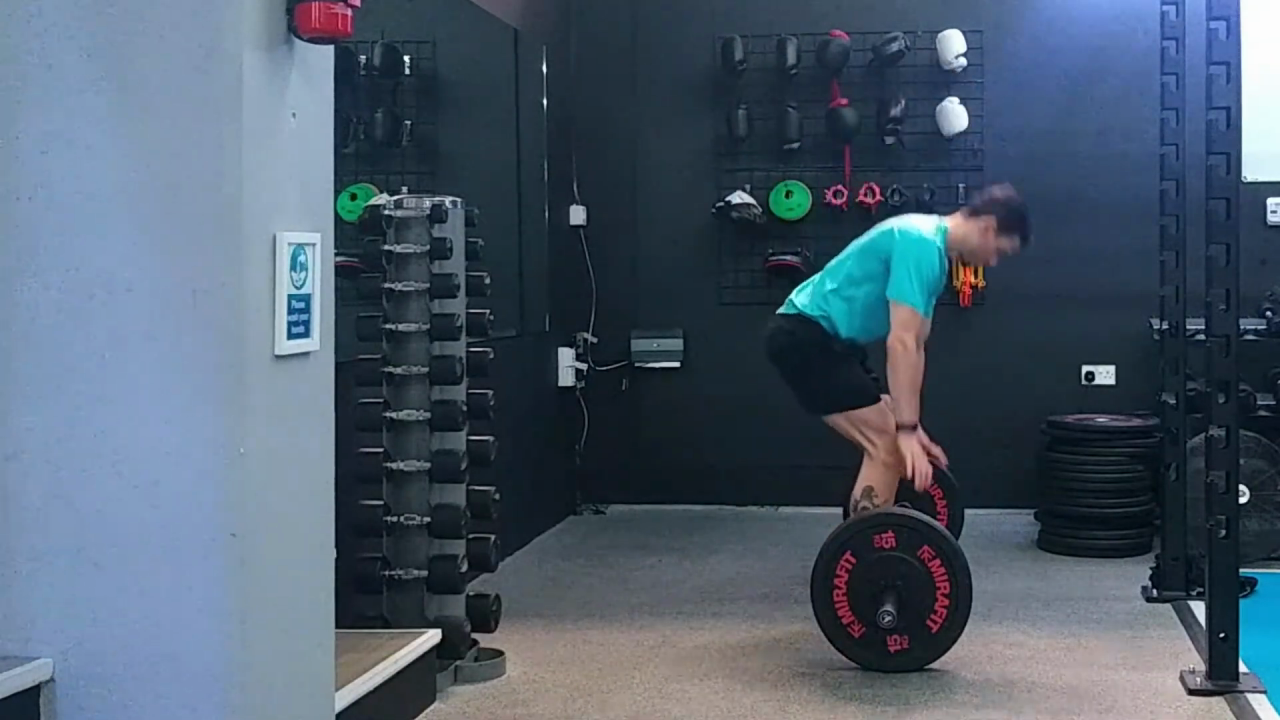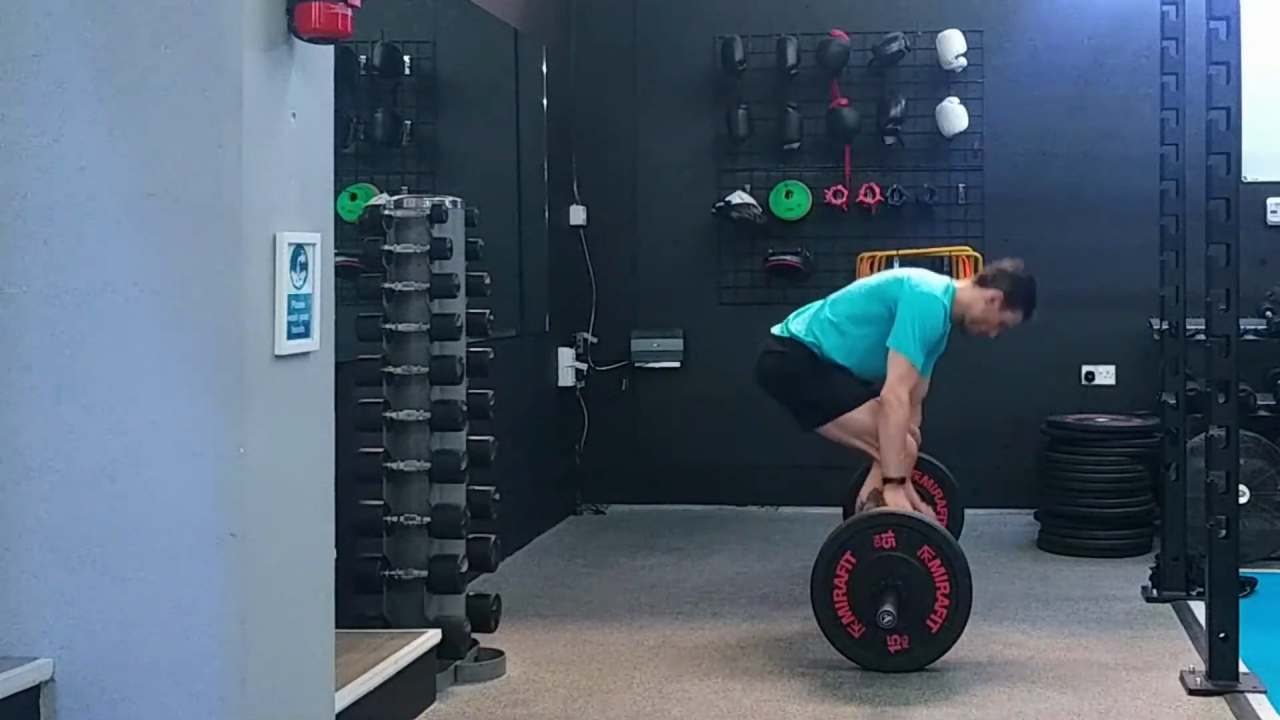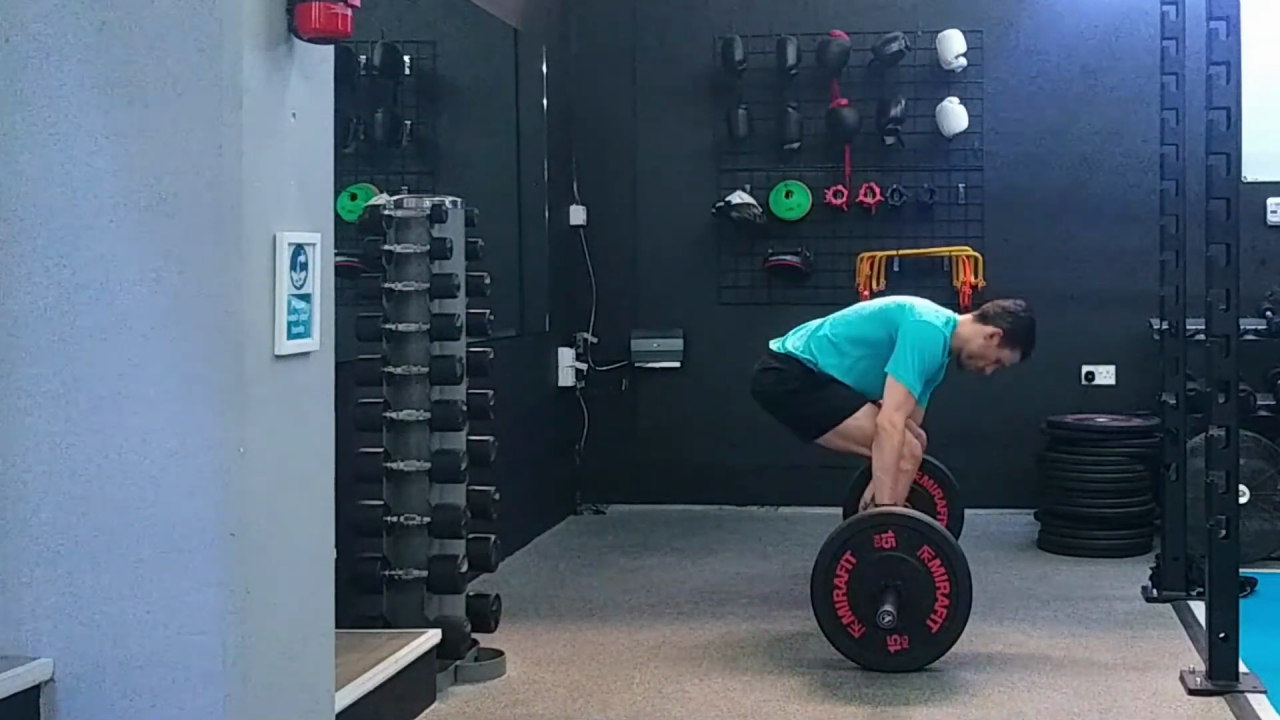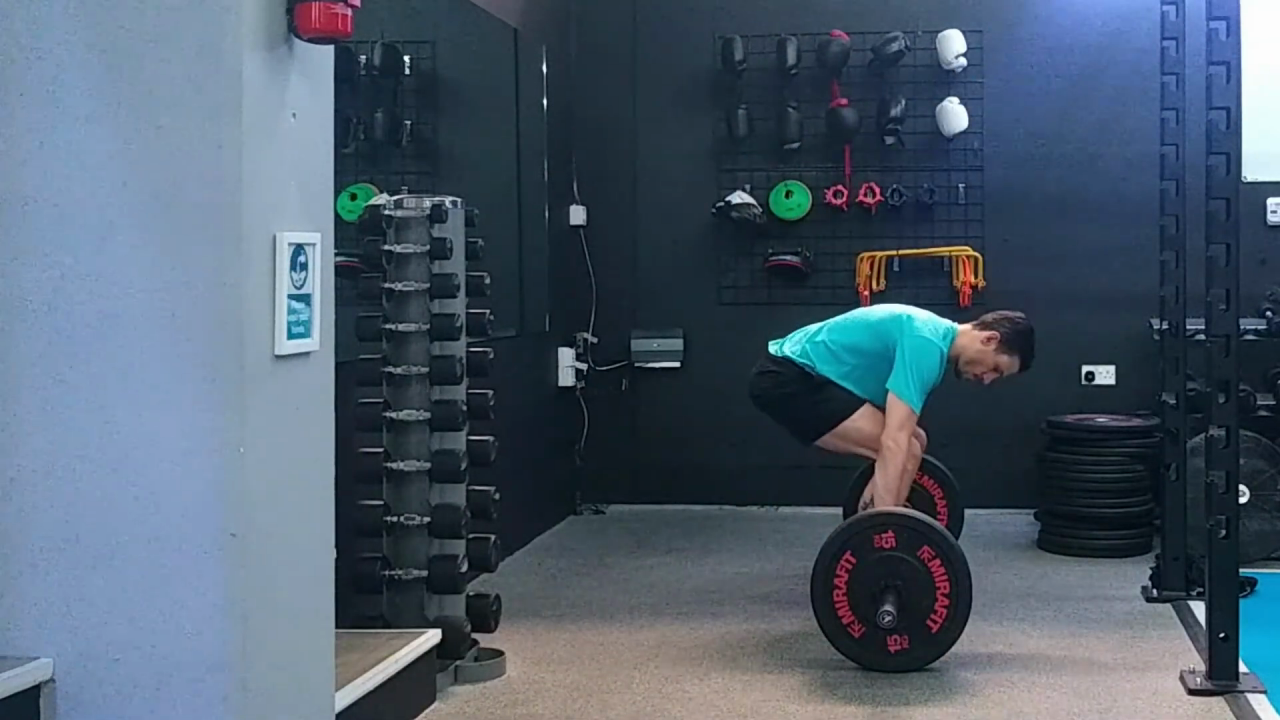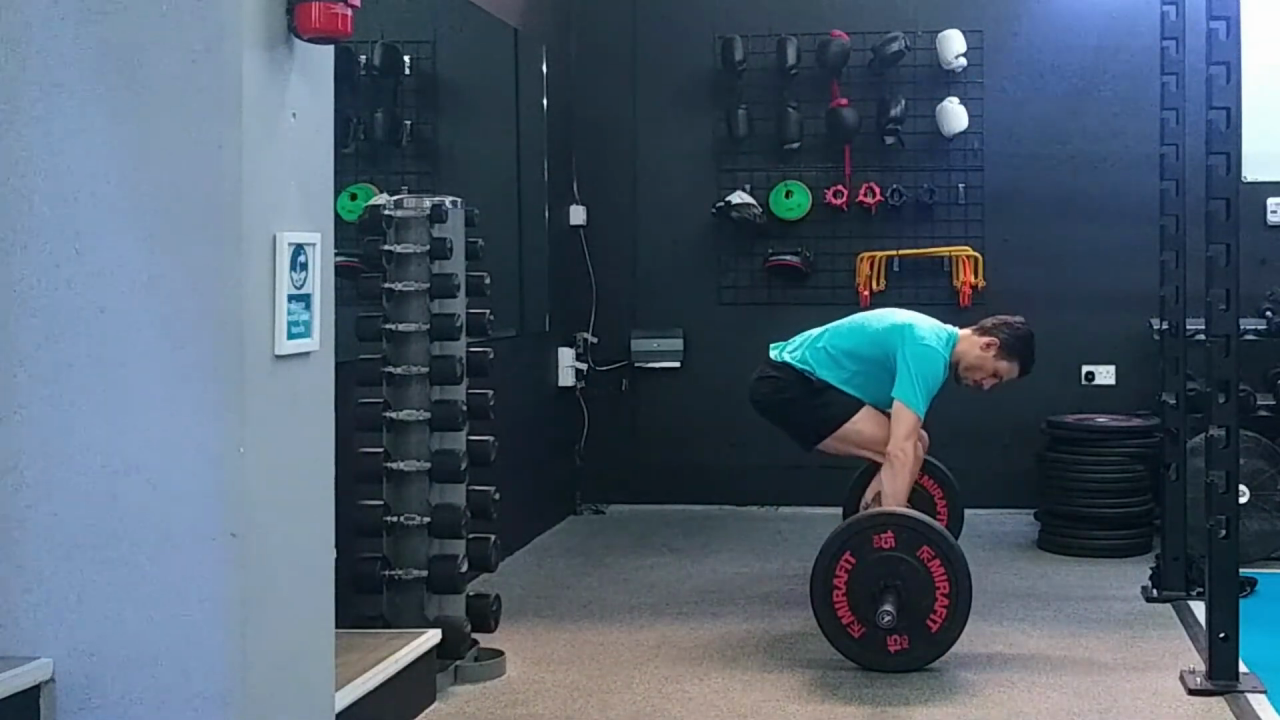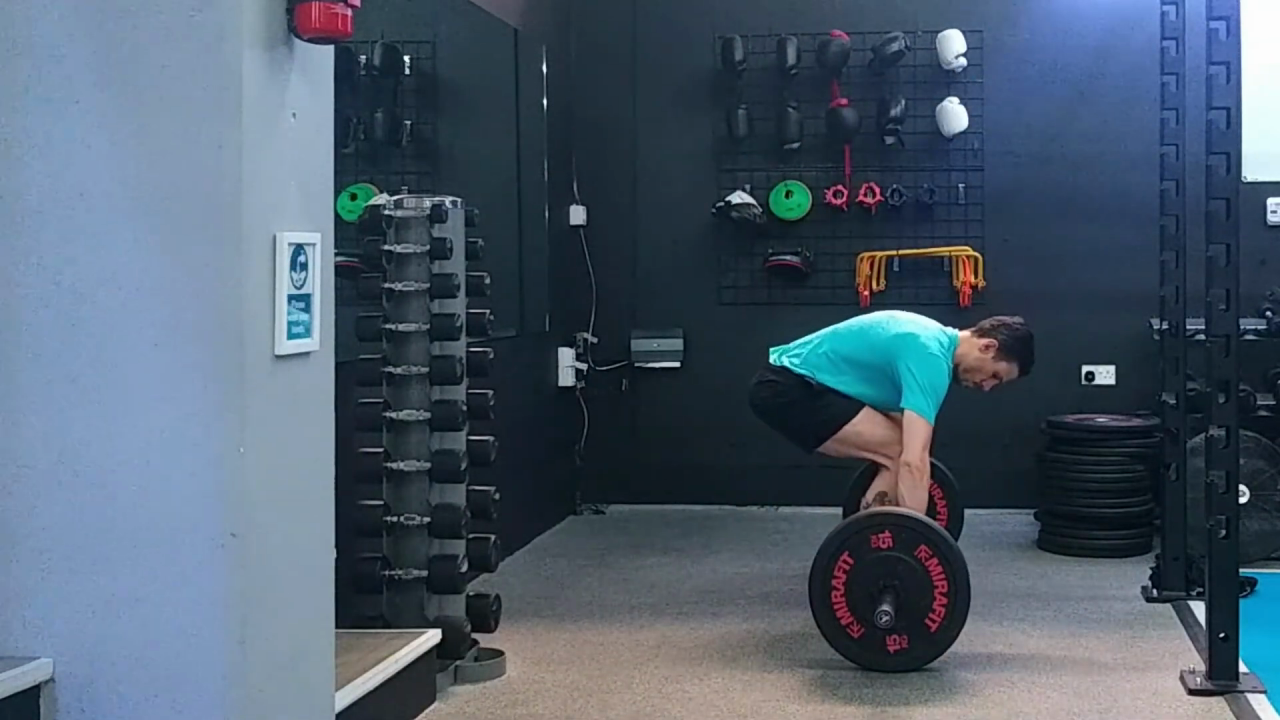
dt=0.2s
person 1, frame 1
left shoulder: (932, 248)
right shoulder: (922, 245)
left elbow: (914, 347)
right elbow: (902, 343)
left wrist: (914, 427)
right wrist: (908, 428)
left hip: (821, 337)
right hip: (804, 336)
left knee: (890, 444)
right knee: (885, 445)
person 1, frame 2
left shoulder: (938, 309)
right shoulder: (929, 303)
left elbow: (910, 401)
right elbow: (895, 396)
left wrist: (902, 485)
right wrist: (895, 484)
left hip: (809, 359)
right hip: (793, 359)
left knee: (901, 446)
right knee: (898, 449)
person 1, frame 3
left shoulder: (936, 341)
right shoulder: (929, 333)
left elbow: (904, 425)
right elbow: (889, 424)
left wrist: (890, 507)
left hip: (804, 373)
right hip: (788, 374)
left knee: (913, 444)
right knee: (903, 453)
person 1, frame 4
left shoulder: (935, 340)
right shoulder: (927, 345)
left elbow: (900, 435)
right elbow: (893, 441)
left hip: (798, 375)
right hip: (785, 377)
left knee: (914, 443)
right knee: (906, 450)
person 1, frame 5
left shoulder: (934, 340)
right shoulder: (928, 353)
left elbow: (904, 440)
right elbow: (898, 450)
left hip: (797, 378)
right hip: (786, 382)
left knee: (915, 443)
right knee: (906, 449)
person 1, frame 6
left shoulder: (936, 341)
right shoulder: (931, 358)
right elbow: (913, 461)
left hip: (795, 381)
right hip: (786, 387)
left knee: (902, 448)
right knee: (899, 455)
